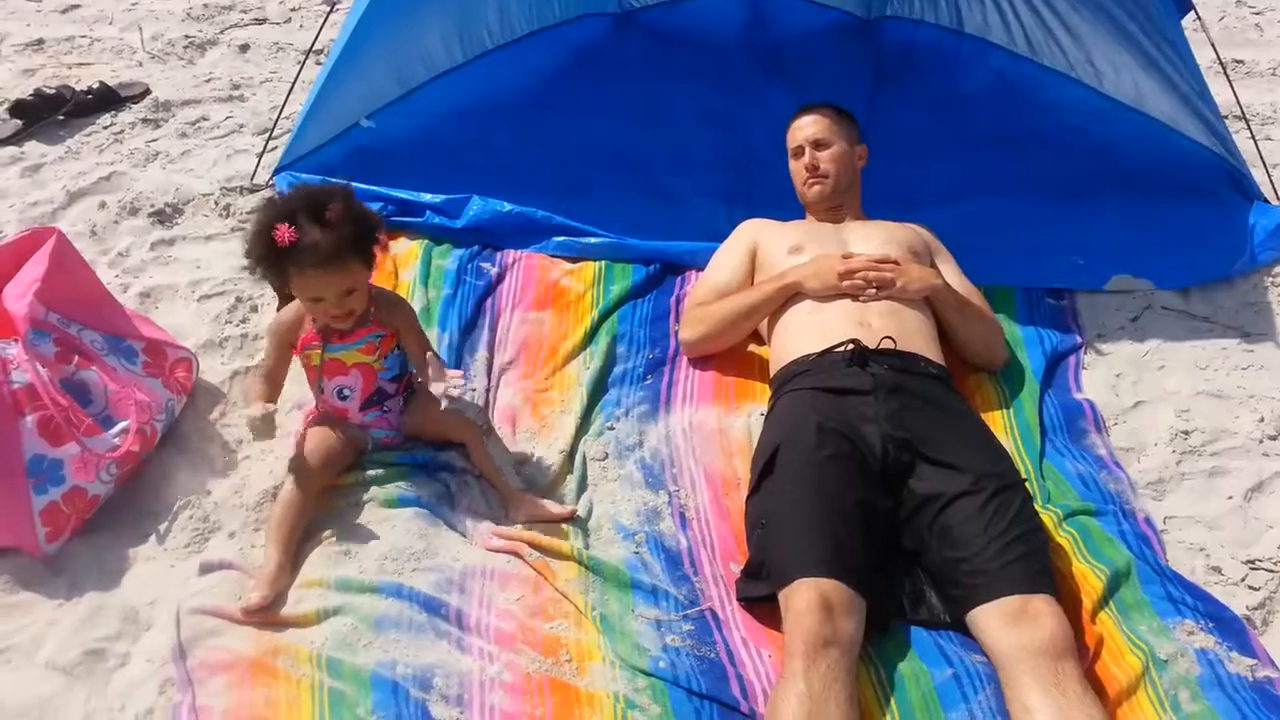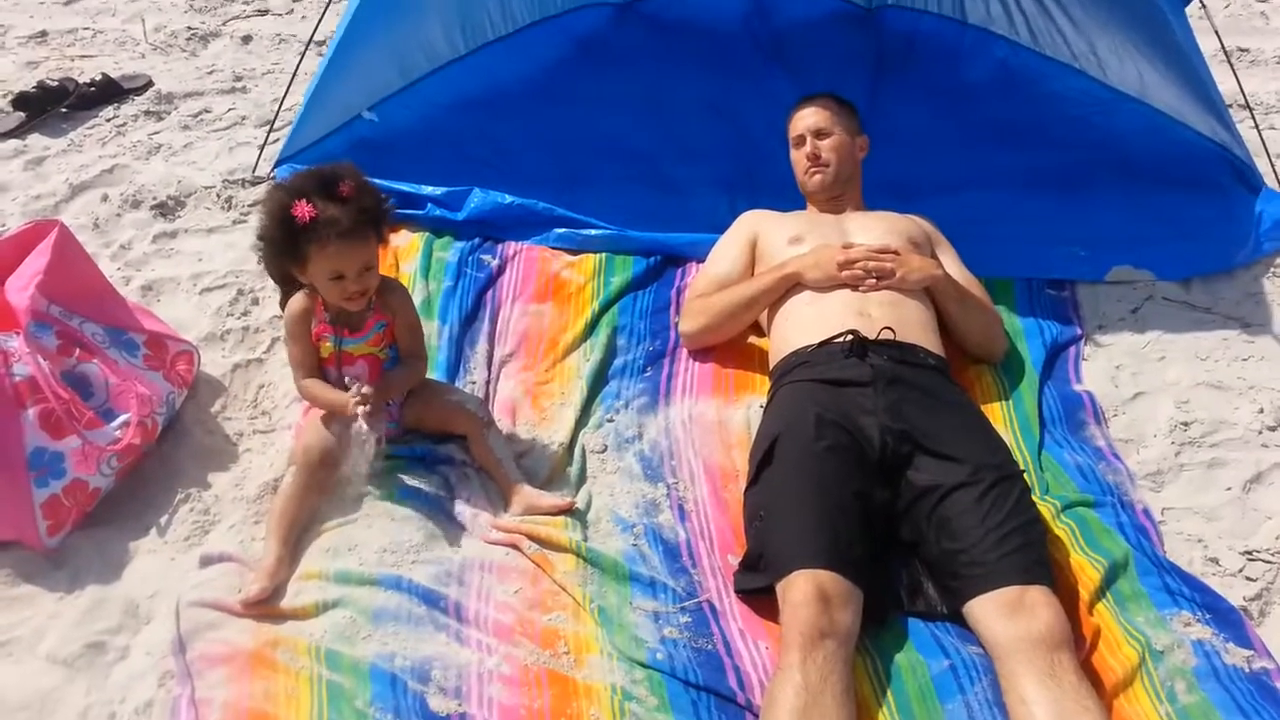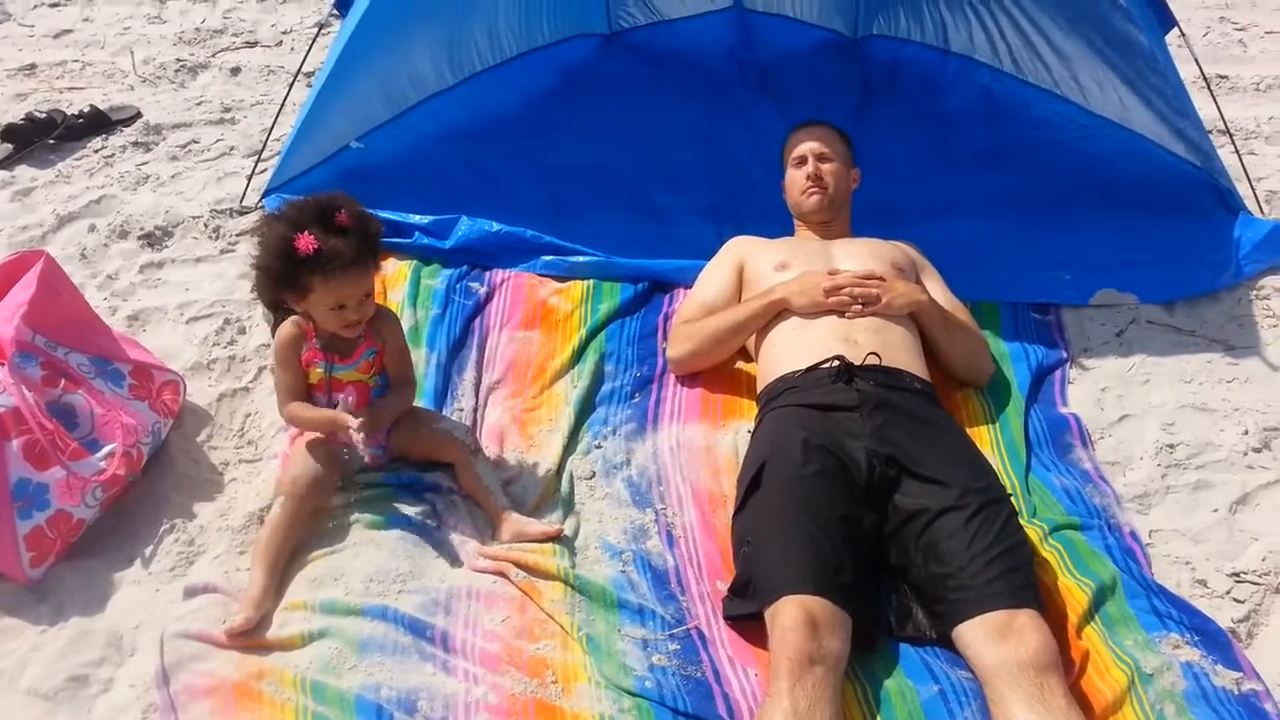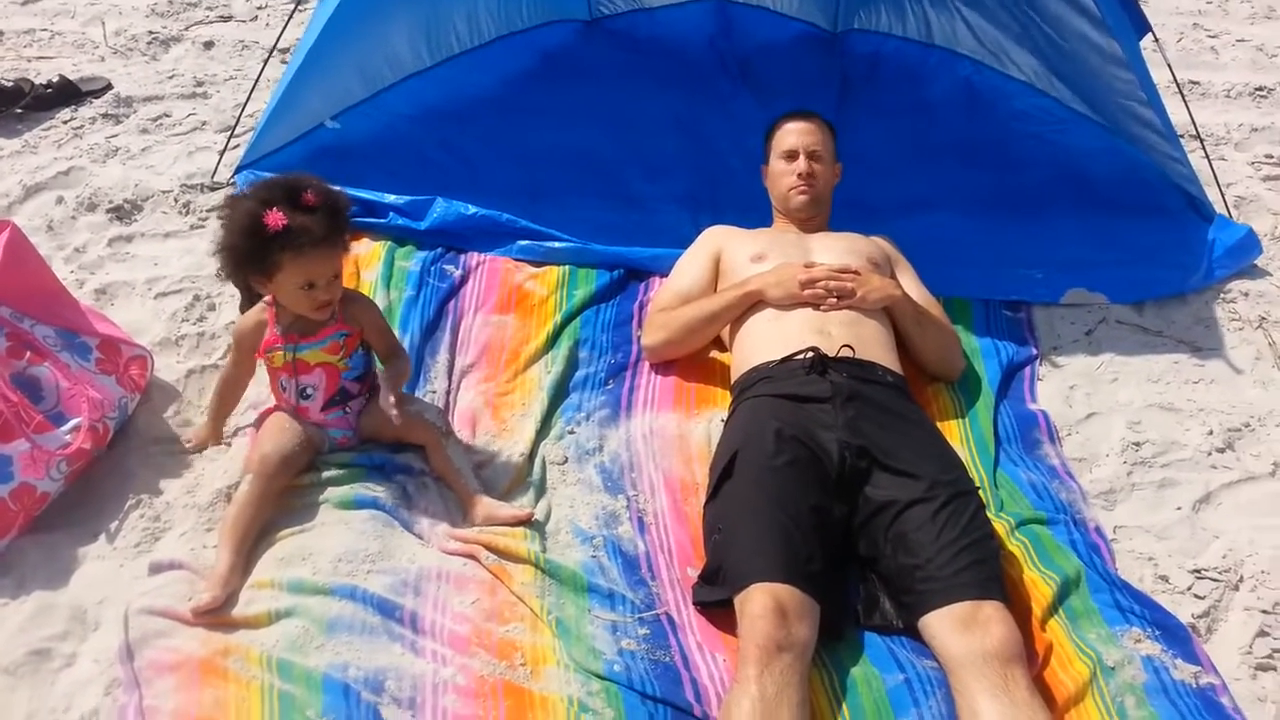
dt=0.7s
person 1, frame 1
left shoulder: (915, 237)
right shoulder: (760, 233)
left elbow: (992, 351)
right elbow: (693, 332)
left wrist: (932, 286)
right wrist: (796, 281)
left hip: (932, 405)
right hip: (817, 403)
left knee: (1039, 633)
right knee: (817, 624)
person 1, frame 2
left shoulder: (916, 226)
right shoulder: (761, 223)
left elbow: (992, 341)
right elbow: (693, 323)
left wrist: (932, 277)
right wrist: (796, 271)
left hip: (930, 395)
right hip: (817, 393)
left knee: (1035, 625)
right knee: (814, 619)
person 1, frame 3
left shoulder: (901, 254)
right shoulder: (748, 250)
left elbow: (979, 366)
right elbow: (681, 349)
left wrist: (917, 302)
right wrist: (782, 296)
left hip: (916, 419)
right hip: (803, 418)
left knee: (1025, 651)
right knee: (804, 644)
person 1, frame 4
left shoulder: (877, 248)
right shoulder: (725, 240)
left elbow: (950, 361)
right elbow: (656, 337)
left wrist: (893, 297)
right wrist: (759, 288)
left hip: (890, 413)
right hip: (777, 410)
left knee: (990, 642)
right knee: (772, 634)
person 2, frame 1
left shoulder: (390, 308)
right shoulder: (291, 323)
left elbow: (425, 358)
right elbow: (268, 379)
left wrist: (439, 378)
right wrist: (259, 407)
left hip: (404, 405)
right hip: (339, 422)
left knee: (473, 423)
right knee: (302, 470)
left ankle: (516, 499)
right ankle: (275, 565)
person 2, frame 2
left shoulder: (392, 296)
right shoulder: (301, 312)
left elbow: (416, 362)
right elbow: (306, 382)
left wrist: (382, 394)
right wrist: (350, 403)
left hip: (399, 396)
right hip: (337, 409)
left knee: (472, 413)
right knee: (307, 460)
left ankle: (516, 490)
right ankle: (275, 557)
person 2, frame 3
left shoulder: (383, 323)
right shoulder: (292, 337)
left elbow: (405, 387)
right elbow: (290, 406)
left wrist: (373, 419)
right wrist: (340, 421)
left hip: (389, 424)
right hip: (326, 436)
left knee: (460, 440)
right knee: (294, 489)
left ankle: (504, 517)
right ankle: (260, 588)
person 2, frame 4
left shoulder: (357, 309)
right shoulder: (255, 326)
left elbow: (395, 355)
right elbow: (233, 379)
left wrist: (391, 384)
right wrist: (211, 429)
left hip: (364, 407)
right hip: (300, 421)
left knee: (431, 427)
right knee: (262, 468)
left ankle: (475, 501)
right ankle: (227, 567)
